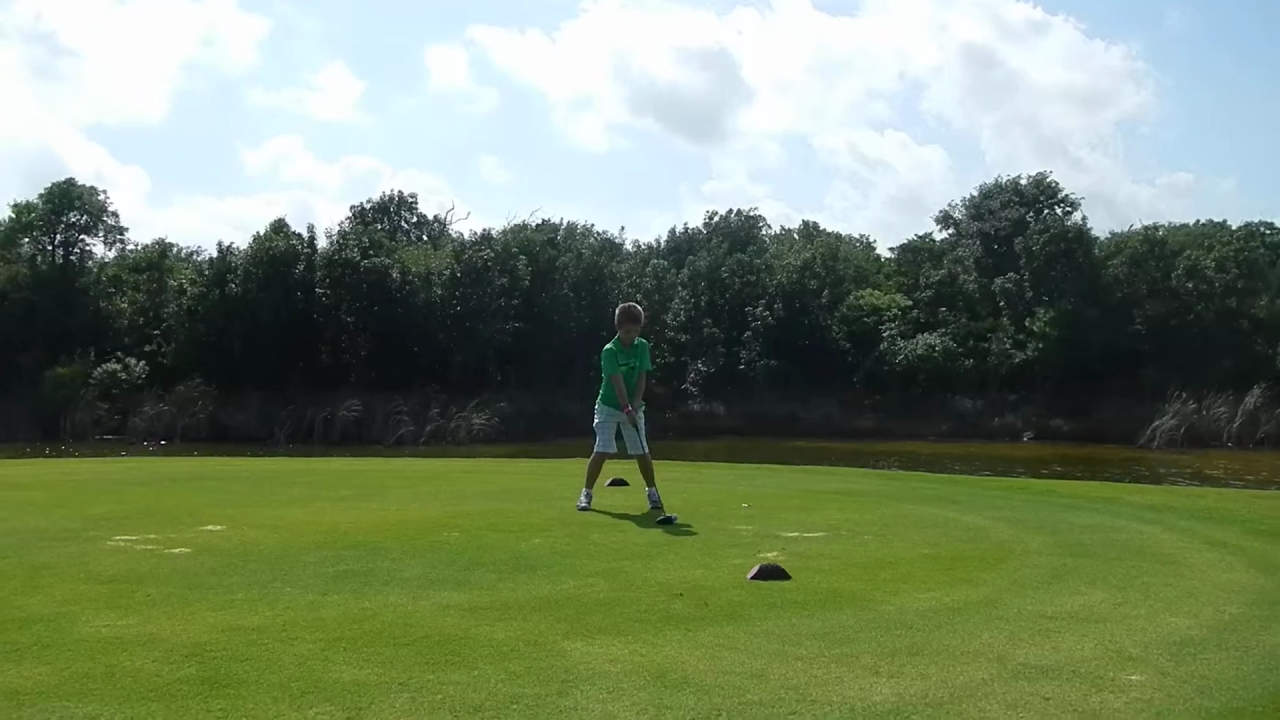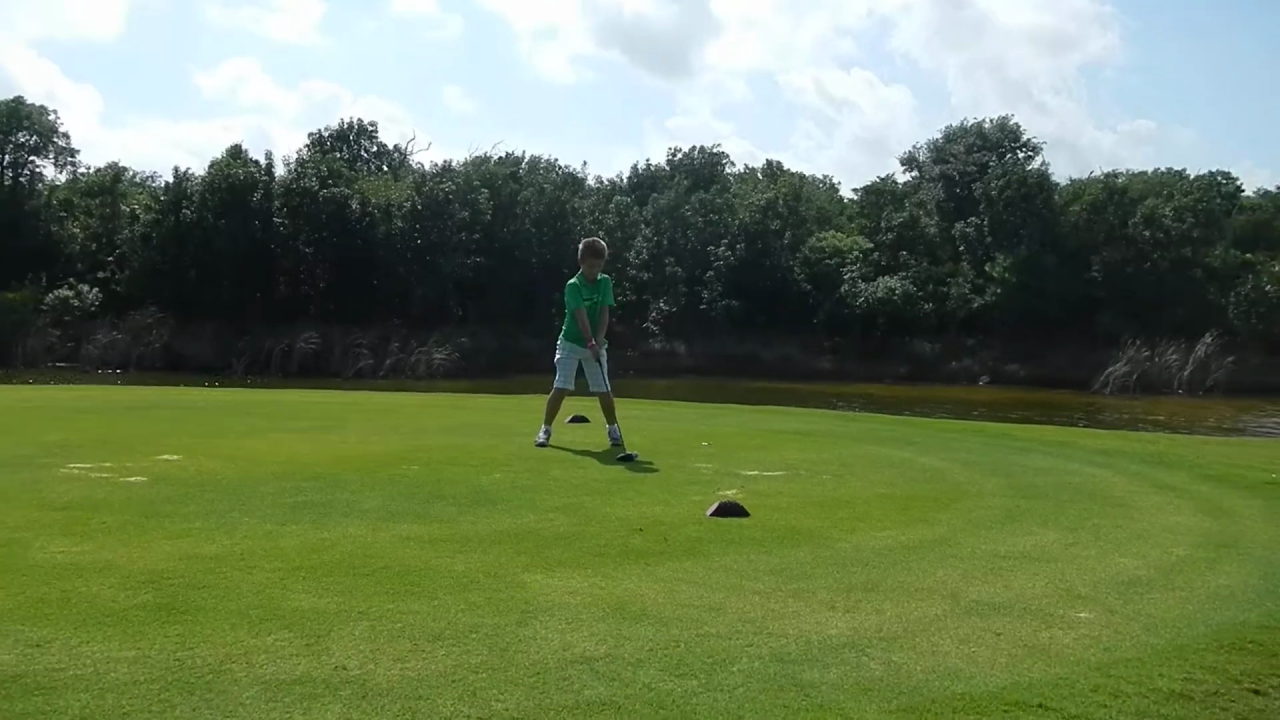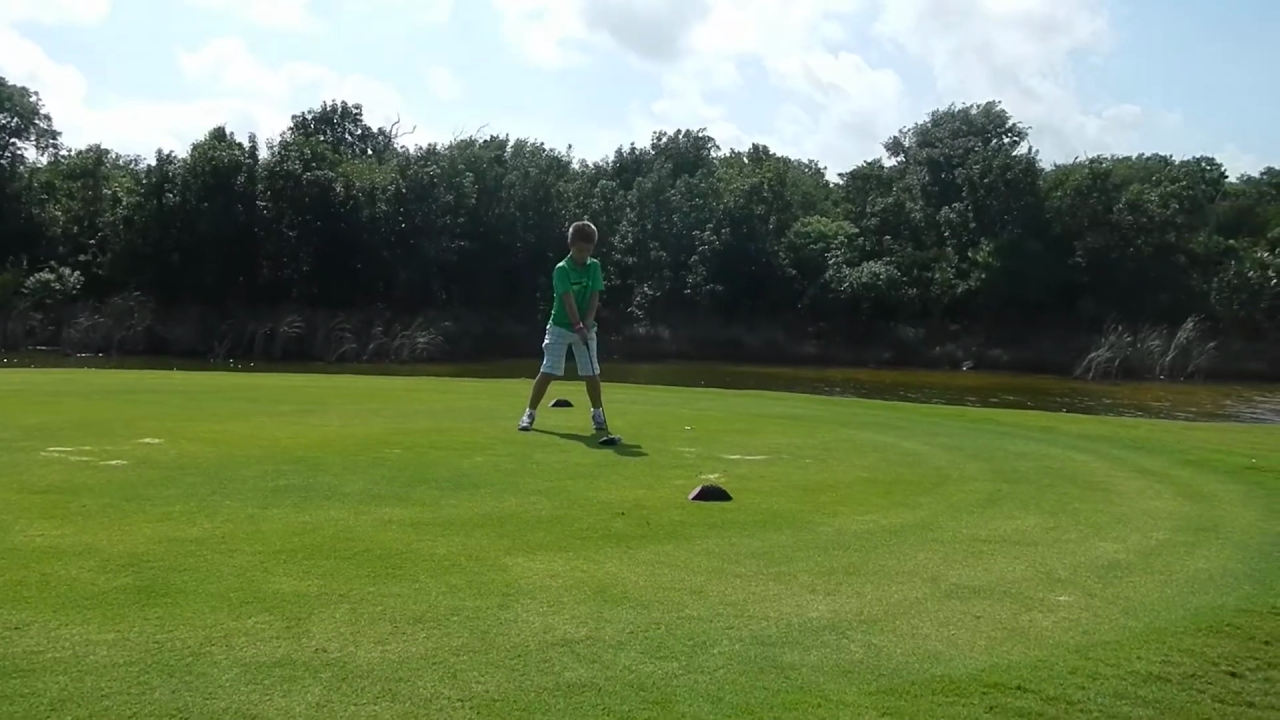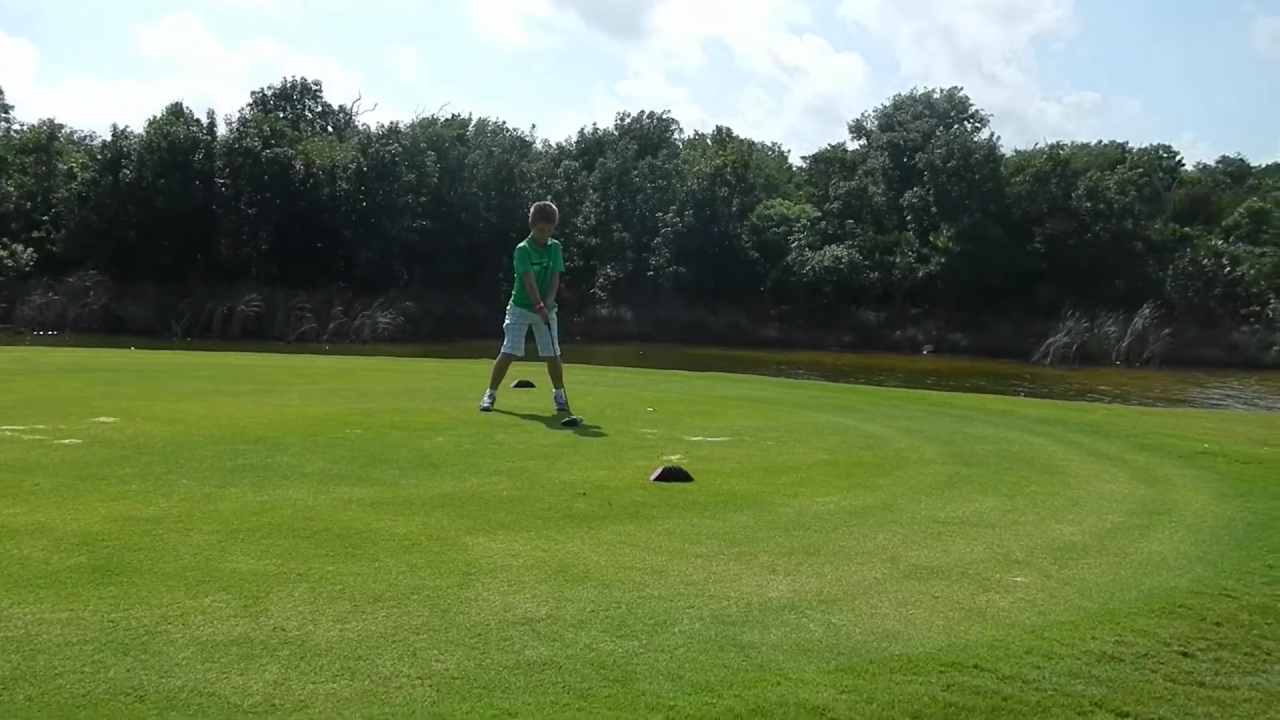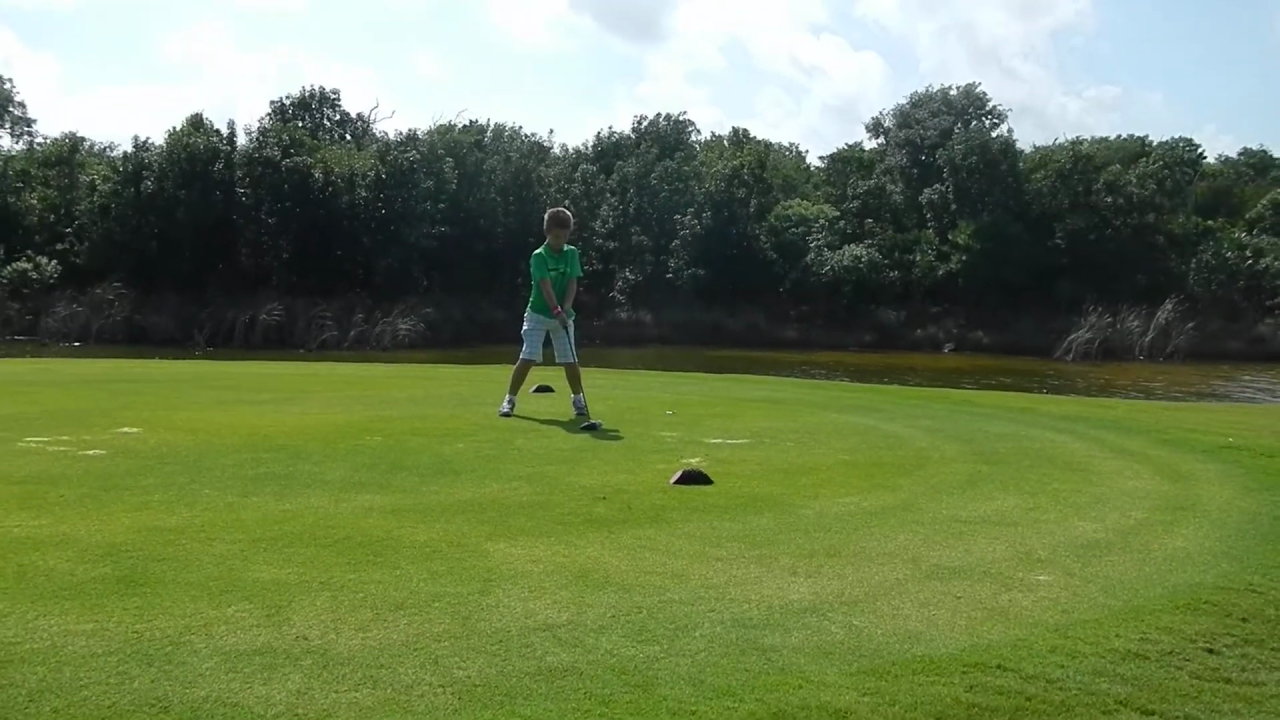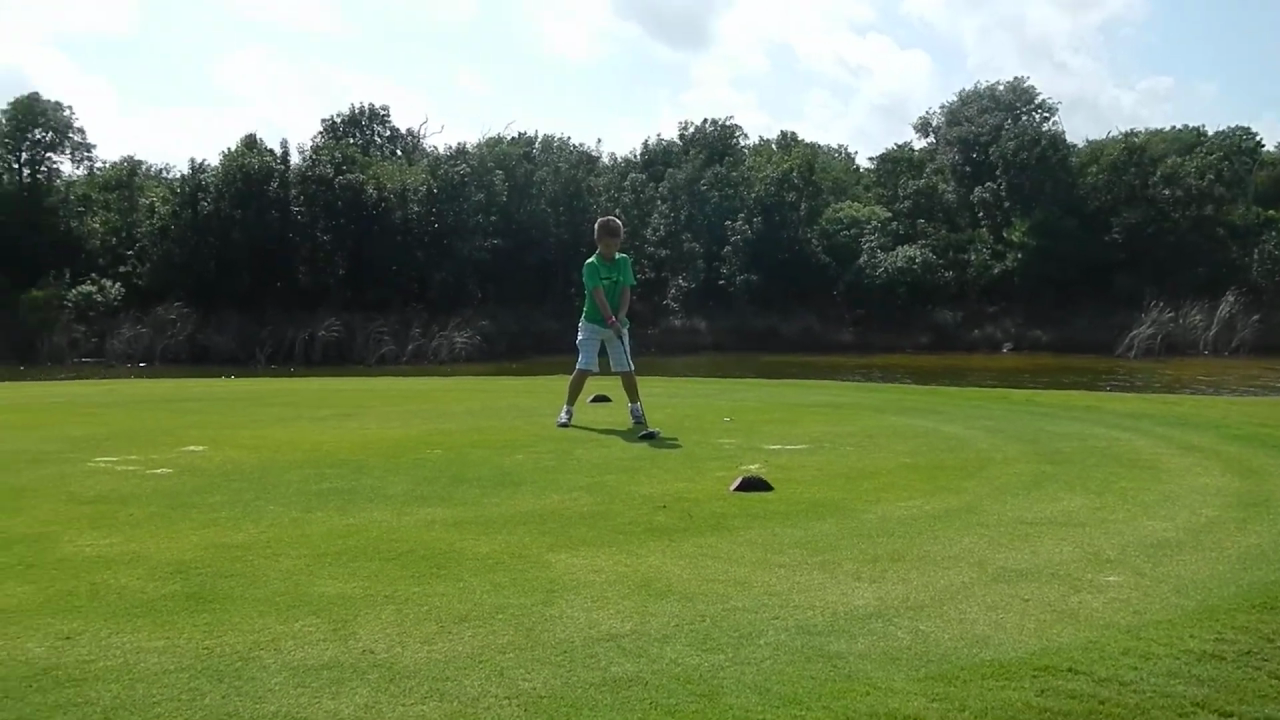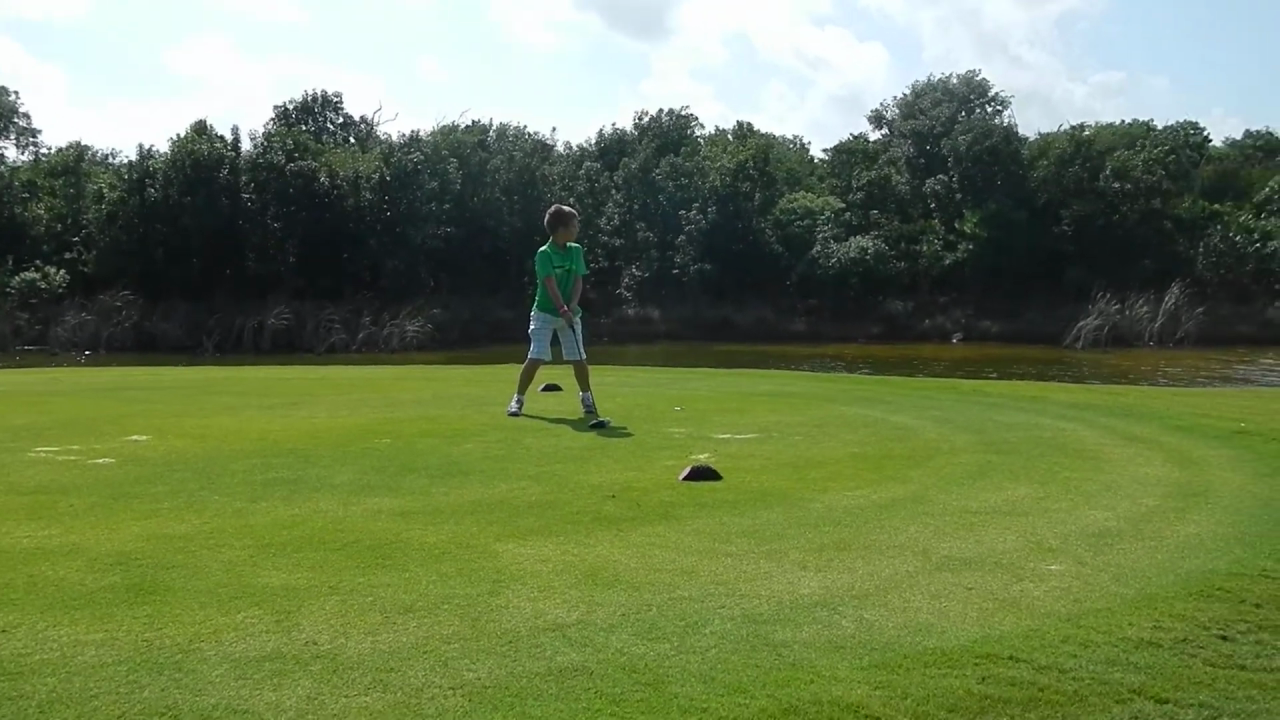
dt=0.5s
person 1, frame 1
left shoulder: (642, 346)
right shoulder: (609, 351)
left elbow: (642, 378)
right elbow: (617, 382)
left wrist: (634, 405)
right wrist: (626, 408)
left hip: (633, 407)
right hip: (608, 406)
left knee: (642, 452)
right knee: (602, 451)
left ankle: (652, 492)
right ankle: (586, 493)
person 1, frame 2
left shoulder: (605, 282)
right shoulder: (573, 286)
left elbow: (604, 314)
right elbow: (581, 317)
left wrist: (598, 341)
right wrist: (590, 343)
left hip: (595, 344)
right hip: (571, 343)
left knee: (603, 389)
right knee: (561, 387)
left ankle: (613, 429)
right ankle: (545, 429)
person 1, frame 3
left shoulder: (594, 266)
right shoulder: (562, 269)
left elbow: (594, 298)
right elbow: (569, 301)
left wrist: (587, 324)
right wrist: (578, 326)
left hip: (585, 328)
right hip: (560, 327)
left knee: (591, 373)
right knee: (548, 372)
left ankle: (597, 414)
right ankle: (530, 413)
person 1, frame 4
left shoulder: (555, 247)
right shoulder: (522, 249)
left elbow: (555, 278)
right elbow: (529, 281)
left wrist: (548, 303)
right wrist: (538, 306)
left hip: (546, 308)
right hip: (521, 307)
left knee: (553, 354)
right knee: (508, 352)
left ankle: (559, 394)
right ankle: (490, 393)
person 1, frame 5
left shoulder: (572, 253)
right shoulder: (539, 256)
left elbow: (572, 283)
right elbow: (546, 287)
left wrist: (565, 308)
right wrist: (556, 310)
left hip: (563, 314)
right hip: (538, 314)
left knee: (570, 359)
right knee: (527, 358)
left ankle: (578, 399)
right ankle: (510, 399)
person 1, frame 6
left shoulder: (624, 261)
right shoulder: (591, 265)
left elbow: (626, 292)
right elbow: (599, 296)
left wrist: (620, 316)
right wrist: (610, 320)
left hip: (617, 323)
right hip: (593, 323)
left knee: (626, 369)
right knee: (583, 368)
left ankle: (635, 408)
right ankle: (567, 410)
person 1, frame 7
left shoulder: (576, 250)
right shoulder: (544, 254)
left elbow: (578, 280)
right elbow: (551, 285)
left wrist: (573, 305)
right wrist: (562, 310)
left hip: (569, 312)
right hip: (545, 312)
left knee: (578, 358)
right knee: (535, 358)
left ankle: (586, 397)
right ankle: (518, 399)
